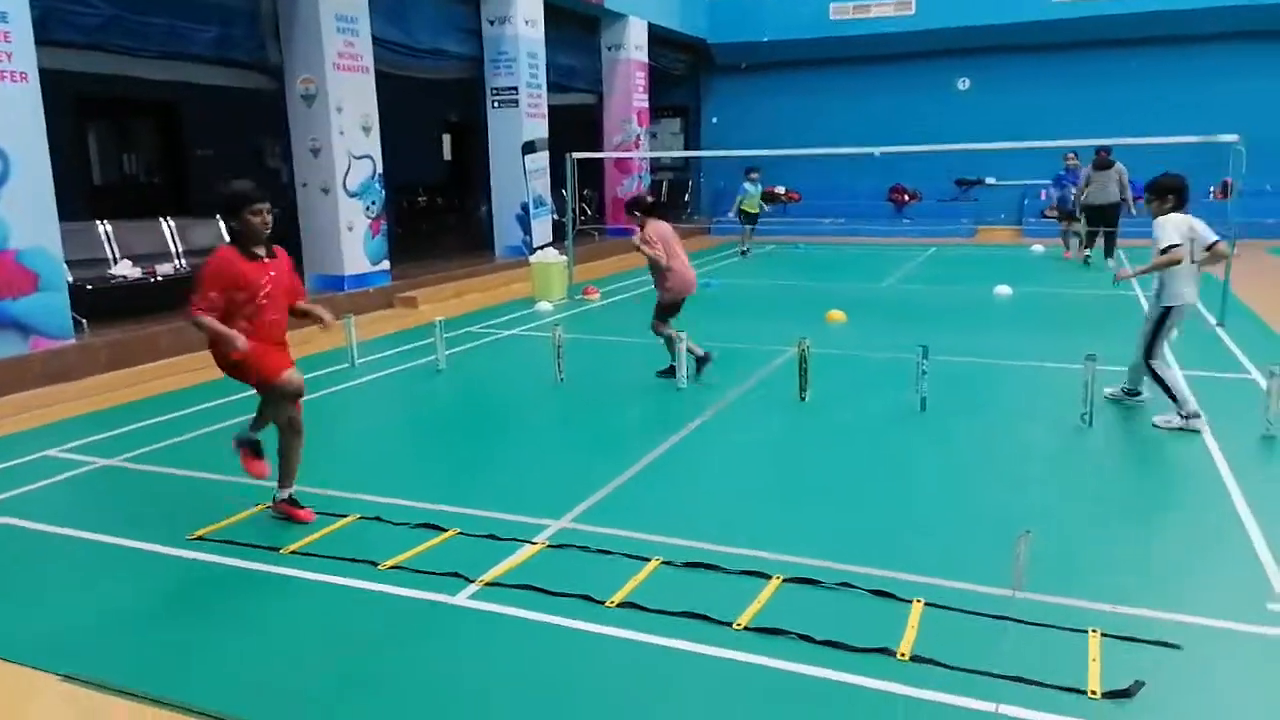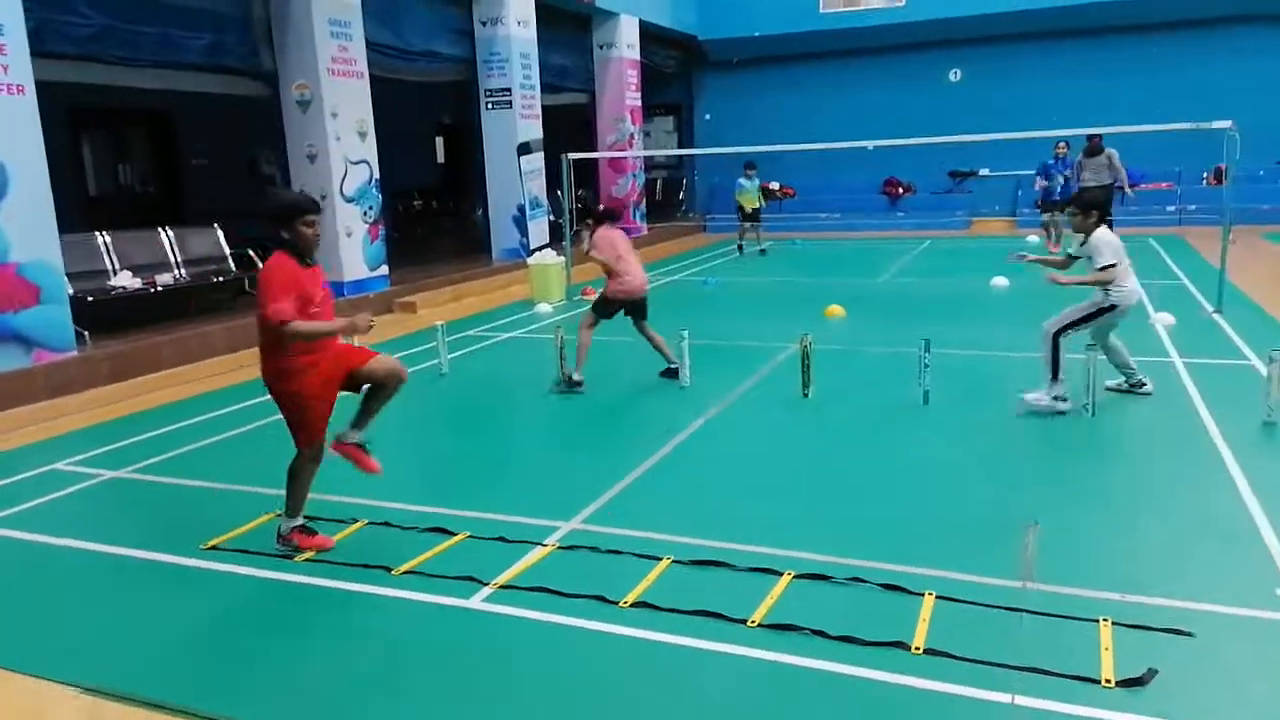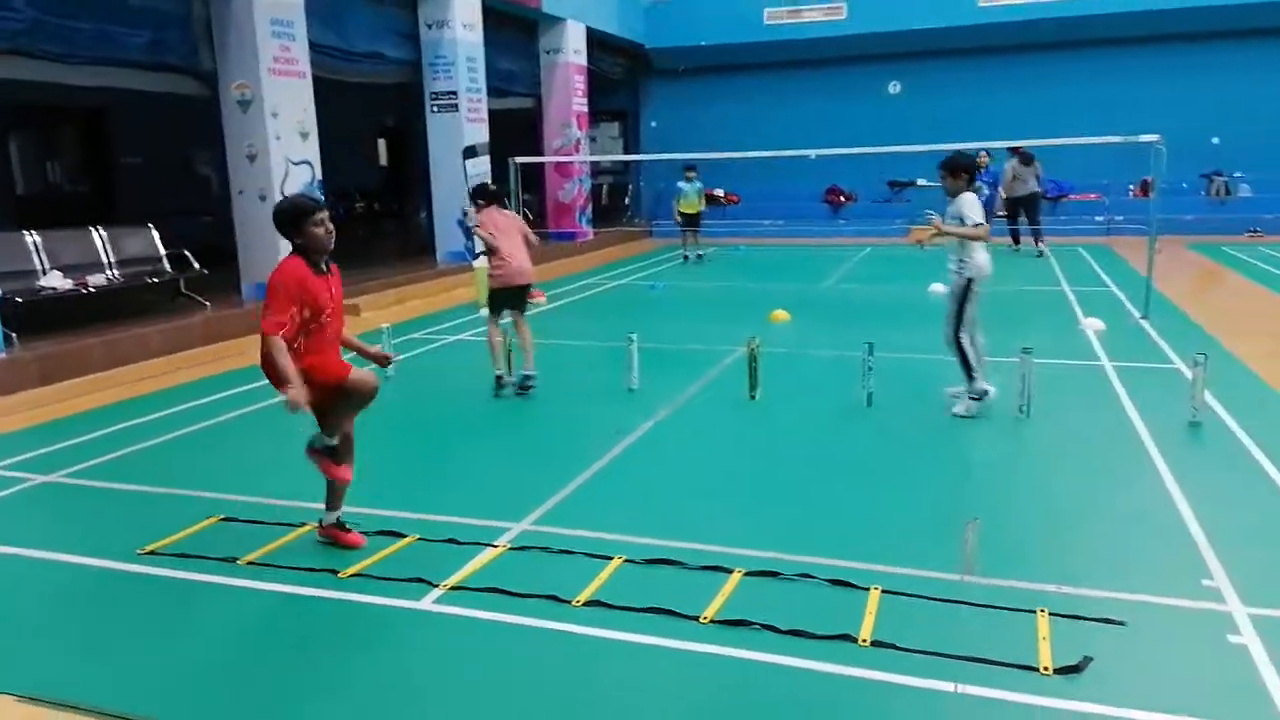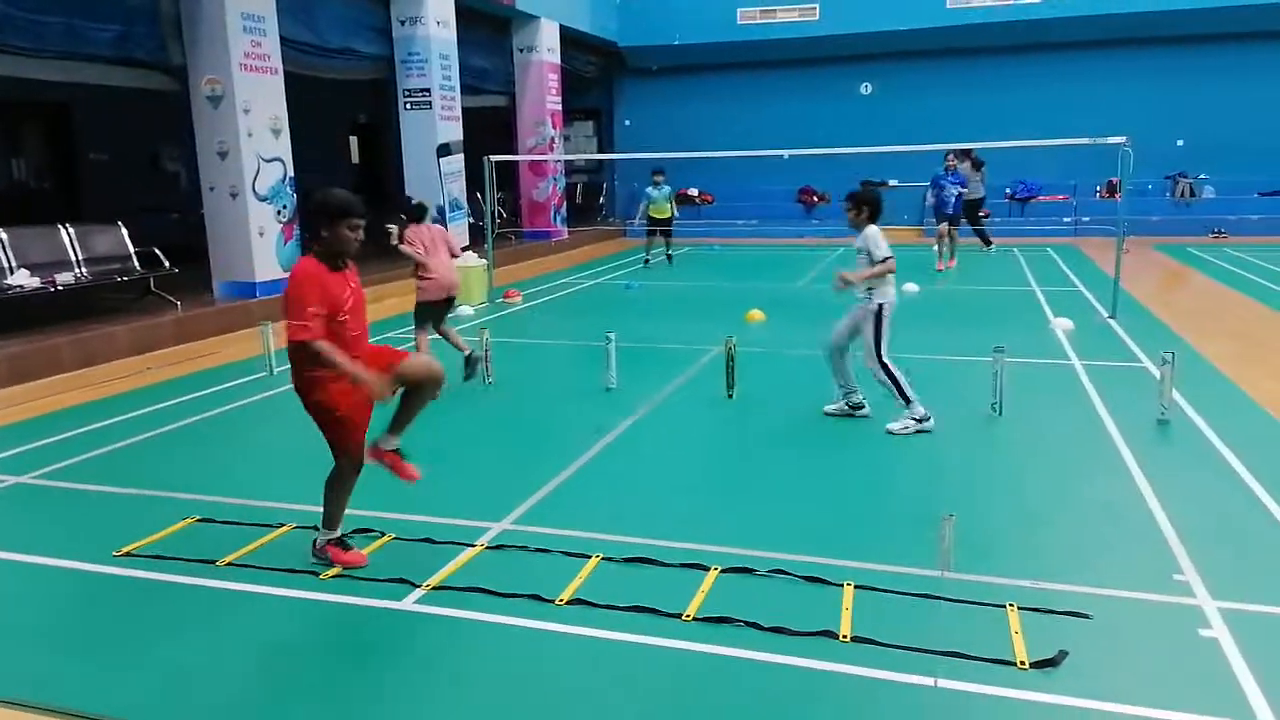
dt=0.3s
person 1, frame 1
left shoulder: (279, 256)
right shoulder: (223, 262)
left elbow: (292, 301)
right elbow: (200, 313)
left wrist: (317, 312)
right wrist: (228, 335)
left hip: (273, 346)
right hip: (239, 349)
left knee: (292, 421)
right knee: (292, 385)
left ankle: (284, 496)
right ankle: (249, 436)
person 1, frame 2
left shoulder: (308, 264)
right shoulder: (278, 270)
right elbow: (283, 328)
left wrist: (340, 328)
right wrist: (341, 326)
left hip: (327, 356)
right hip: (296, 369)
left knee: (393, 373)
right knee: (312, 449)
left ankle: (352, 438)
right ankle: (291, 527)
person 1, frame 3
left shoulder: (330, 269)
right shoulder: (290, 276)
right elbow: (274, 337)
left wrist: (365, 349)
right wrist: (291, 387)
left hip: (326, 360)
right hip: (298, 366)
left knee: (345, 439)
right knee: (361, 387)
left ankle: (331, 521)
right ankle: (321, 443)
person 1, frame 4
left shoulder: (345, 264)
right shoulder: (308, 275)
right elbow: (307, 342)
right wrist: (360, 376)
left hip: (364, 359)
right hip: (330, 379)
left knee: (432, 372)
right knee: (351, 460)
left ankle: (387, 444)
right ankle: (327, 540)
person 2, frame 1
left shoulder: (1164, 223)
right shoulder: (1192, 222)
left elbow: (1174, 257)
right elbow: (1223, 252)
left wrist: (1136, 272)
left hip: (1170, 299)
right hip: (1183, 296)
left knee: (1149, 358)
right knee: (1144, 342)
left ankle: (1189, 413)
right ankle: (1131, 389)
person 2, frame 2
left shoulder: (1100, 239)
right shoulder: (1090, 238)
left elbow: (1107, 276)
right elbow: (1064, 263)
left wrist: (1069, 280)
right wrist: (1035, 259)
left hip: (1117, 298)
right hip: (1122, 295)
left knee: (1053, 331)
right knee: (1100, 336)
left ankle: (1056, 394)
right ankle: (1136, 381)
person 2, frame 3
left shoulder: (966, 201)
right shoulder: (962, 200)
left elbow: (981, 233)
left wrist: (947, 230)
right wrist: (942, 232)
left hip: (968, 271)
right hip: (964, 271)
left knee: (956, 333)
right knee: (968, 329)
left ankle: (977, 391)
right ankle: (978, 383)
person 2, frame 4
left shoulder: (871, 234)
right shoulder: (865, 235)
left elbow: (889, 267)
left wrist: (859, 276)
right wrist: (852, 279)
left hip: (876, 302)
right hip: (865, 302)
left knee: (877, 360)
right knee: (835, 345)
left ankle: (918, 414)
right ankle: (854, 401)
person 3, frame 1
left shoulder: (650, 232)
right shoulder: (663, 226)
left elbow: (662, 262)
left wrist: (639, 246)
left hip: (676, 284)
right hip: (687, 279)
left knee: (658, 327)
right knee: (662, 323)
left ankle: (700, 354)
right ankle: (676, 365)
person 3, frame 2
left shoulder: (599, 237)
right shoulder: (618, 233)
left elbow: (611, 264)
left wrist: (589, 251)
left hip: (620, 287)
right hip: (640, 284)
left knee: (586, 325)
right knee: (643, 328)
left ankle: (576, 377)
right ankle: (674, 365)
person 3, frame 3
left shoulder: (484, 217)
right shoulder: (512, 215)
left elbow: (494, 244)
right elbow: (533, 241)
left wrist: (476, 229)
left hip: (503, 274)
right hip: (524, 272)
left knee: (493, 323)
right knee: (520, 322)
left ankle: (500, 373)
right ankle: (527, 374)
person 3, frame 4
left shoulder: (409, 233)
right shoulder: (438, 229)
left elbow: (423, 261)
right elbow: (456, 253)
left wrist: (399, 245)
left hip: (431, 286)
right hip: (450, 283)
left knee: (421, 332)
right knee: (440, 326)
right ankle: (468, 354)
